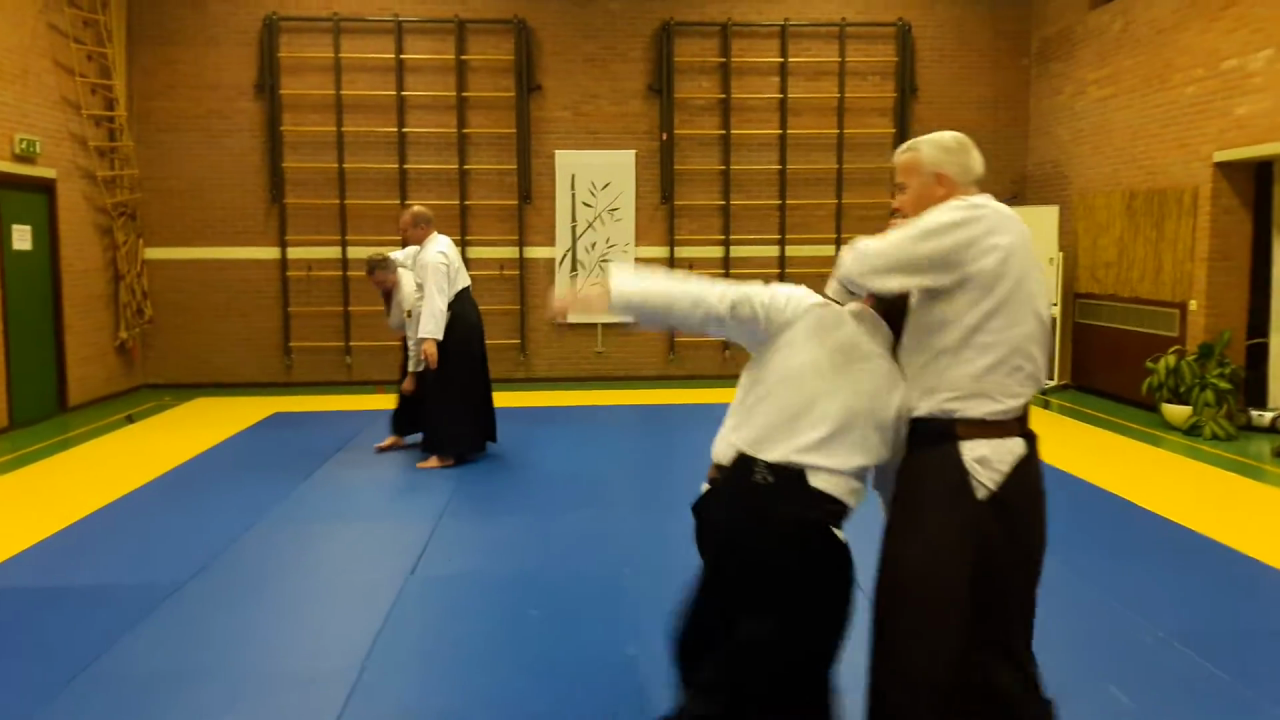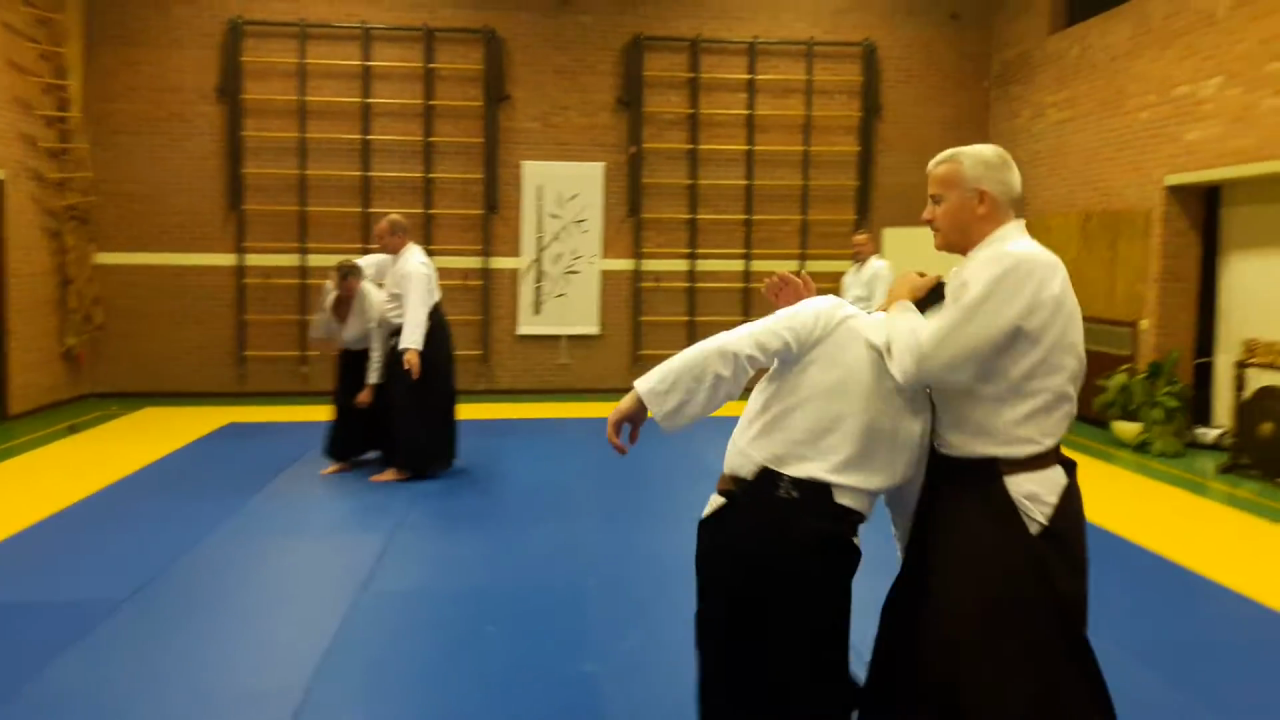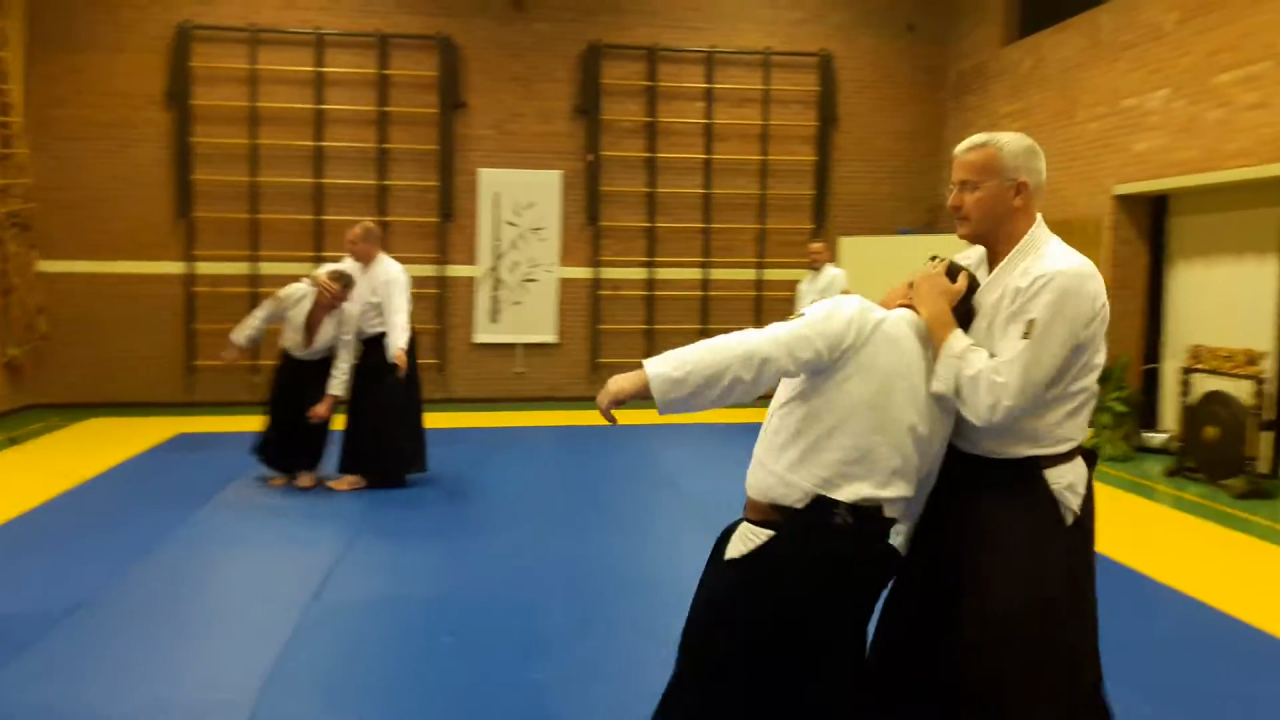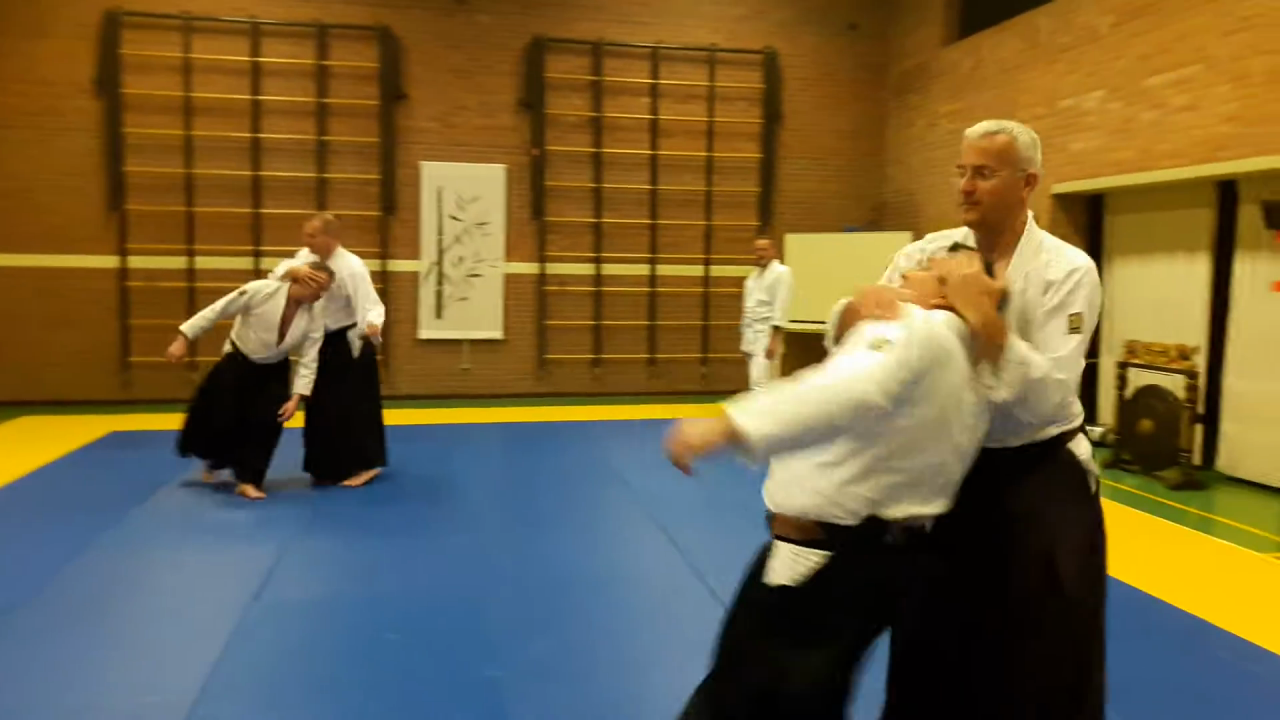
dt=0.2s
person 1, frame 1
left shoulder: (981, 222)
right shoulder: (979, 247)
left elbow: (862, 268)
left hip: (968, 472)
right hip: (969, 463)
left knee: (954, 656)
right knee: (935, 644)
person 1, frame 2
left shoulder: (1021, 267)
right shoulder: (994, 267)
left elbow: (920, 359)
right elbow: (919, 353)
left wrist: (900, 303)
left hip: (1010, 502)
right hip: (968, 485)
right knee: (919, 648)
person 1, frame 3
left shoulder: (1063, 278)
right shoulder: (973, 265)
left elbow: (991, 399)
left wrist: (933, 315)
left hip: (1030, 501)
right hip: (970, 483)
right knee: (919, 637)
person 1, frame 4
left shoulder: (1068, 270)
right shoulder: (932, 252)
left elbow: (1043, 396)
left wrist: (983, 317)
right wrist: (866, 304)
left hip: (1041, 482)
right hip: (956, 475)
left knee: (1048, 660)
right knee: (936, 645)
person 2, frame 1
left shoulder: (803, 312)
right shoulder: (897, 387)
left elbow: (705, 301)
left wrist: (608, 291)
left hip: (729, 506)
right hip: (804, 534)
person 2, frame 2
left shoulder: (832, 318)
right shoulder: (917, 409)
left elbow: (734, 351)
right elbow: (912, 510)
left wrist: (643, 397)
left hip: (742, 520)
right hip: (822, 543)
left knee: (729, 675)
person 2, frame 3
left shoulder: (858, 321)
right shoulder: (941, 406)
left elbow: (760, 355)
left wrist: (647, 378)
left hip: (779, 546)
right hip: (862, 552)
person 2, frame 4
left shoulder: (913, 329)
right shoulder: (969, 393)
left elbow: (858, 385)
left wrist: (731, 425)
left hip: (818, 563)
right hip: (882, 559)
person 3, frame 1
left shoulder: (433, 256)
right shoulder: (440, 241)
left elbow: (435, 300)
right elbow: (410, 256)
left wrist: (430, 338)
left hip: (455, 321)
right hip: (464, 315)
left knee: (443, 385)
right knee: (464, 381)
left ankle: (447, 451)
right ankle: (470, 439)
person 3, frame 2
left shoulder: (413, 265)
right shoulder: (399, 256)
left elbow: (415, 310)
right elbow: (371, 264)
left wrist: (412, 348)
left hip: (424, 337)
right hip: (423, 334)
left knee: (410, 399)
right knee: (426, 398)
left ankle: (406, 464)
right ankle: (430, 457)
person 3, frame 3
left shoulder: (391, 274)
right shoulder: (356, 265)
left elbow: (398, 316)
left wrist: (399, 348)
right wrist: (319, 277)
left hip: (389, 347)
right hip: (373, 346)
left knee: (382, 408)
right knee: (366, 406)
left ankle: (367, 472)
right ankle: (387, 469)
person 3, frame 4
left shoulder: (352, 267)
right shoulder: (308, 257)
left elbow: (371, 306)
right elbow: (282, 272)
left wrist: (373, 325)
right wrist: (294, 270)
left hip: (349, 344)
right hip: (327, 343)
left knee: (348, 407)
right knee: (322, 405)
left ankle: (365, 465)
right ankle: (329, 468)
person 4, frame 1
left shoulder: (408, 293)
left elbow: (415, 338)
left wrist: (412, 375)
right hip: (411, 333)
left knee: (419, 388)
right knee: (407, 387)
right ankle: (398, 434)
person 4, frame 2
left shoulder: (374, 303)
right shoulder: (331, 289)
left elbow: (377, 349)
right elbow: (325, 316)
left wrist: (371, 387)
right wrist: (321, 337)
left hip: (374, 351)
right hip: (350, 352)
left knee: (369, 404)
right knee: (345, 404)
right ankle: (342, 458)
person 4, frame 3
left shoulder: (346, 316)
right shoulder: (294, 293)
left elbow: (343, 362)
right elbow: (260, 318)
left wrist: (328, 401)
right wrist: (236, 345)
left hip: (320, 367)
right hip: (291, 362)
left knee: (315, 419)
right knee: (282, 415)
left ankle: (306, 468)
right ankle: (286, 468)
person 4, frame 4
left shoulder: (313, 317)
right shoulder: (262, 290)
left elbow: (309, 362)
right elbow: (216, 310)
left wrist: (296, 398)
right wrist: (183, 339)
left hip: (273, 371)
right hip: (237, 363)
left knee: (267, 423)
right knee: (217, 413)
left ankle: (248, 480)
right ankle: (215, 459)
